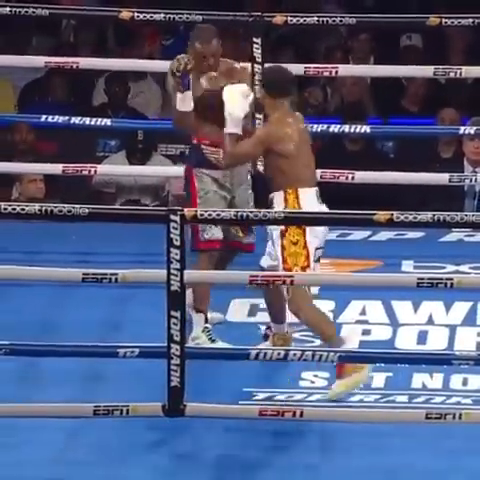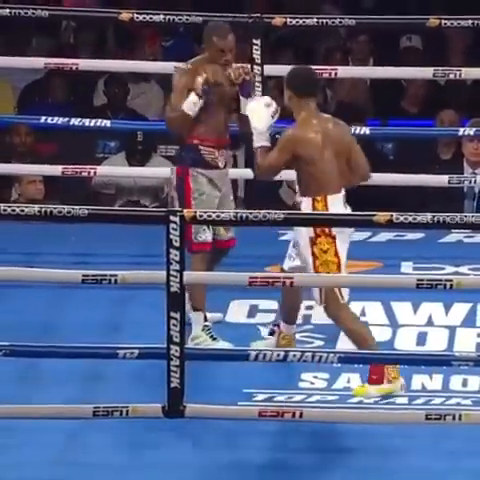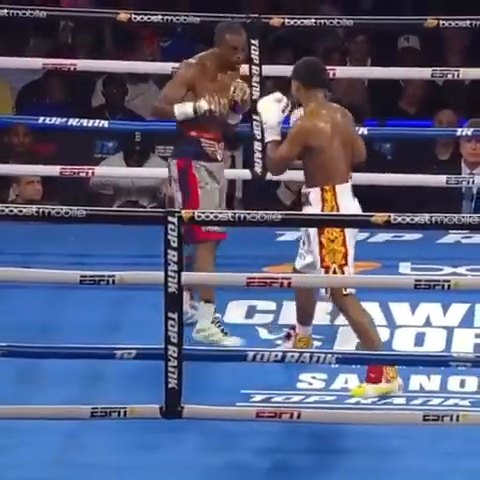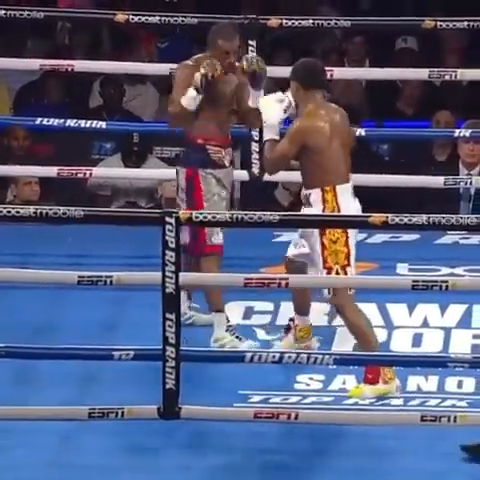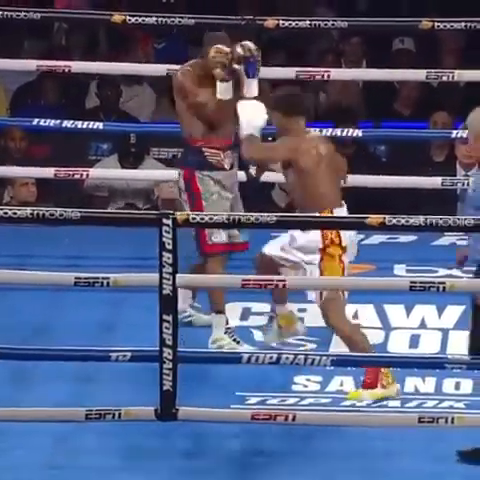
dt=0.2s
person 1, frame 1
left shoulder: (273, 130)
right shoulder: (296, 122)
left elbow: (230, 160)
left wrist: (233, 119)
left hip: (297, 213)
right hip: (296, 209)
left knee: (297, 298)
left ankle: (350, 360)
right ankle: (280, 337)
person 1, frame 2
left shoulder: (295, 135)
right shoulder: (337, 126)
left elbow: (263, 171)
right elbow: (362, 173)
left wrist: (260, 131)
left hip: (323, 220)
right hip: (321, 214)
left knee: (335, 304)
right knee: (291, 275)
left ankle: (386, 371)
right ankle: (284, 336)
person 1, frame 3
left shoulder: (306, 125)
right shoulder: (341, 114)
left elbow: (275, 166)
right elbow: (359, 154)
left wrist: (271, 126)
left hip: (330, 209)
right hip: (323, 206)
left knee: (342, 295)
right knee: (303, 273)
left ankle: (384, 371)
right ankle: (301, 338)
person 1, frame 4
left shoulder: (304, 125)
right shoulder: (336, 114)
left elbow: (271, 165)
left wrist: (271, 125)
left hip: (331, 210)
right hip: (321, 207)
left knee: (340, 297)
right knee: (295, 262)
left ankle: (382, 372)
right ankle: (301, 331)
person 1, frame 5
left shoulder: (292, 146)
right shoulder: (320, 143)
left elbow: (252, 154)
right elbow: (341, 170)
left wrist: (249, 125)
left hip: (329, 234)
right hip: (311, 229)
left knee: (332, 312)
right knee: (266, 260)
left ankle: (380, 376)
right ankle: (285, 317)
person 2, frame 1
left shoulder: (238, 72)
right shoulder: (180, 78)
right elbow: (184, 126)
left wrist: (223, 92)
right wrist: (183, 86)
left hip: (236, 162)
right hip: (203, 165)
left knee: (237, 240)
right knee: (209, 245)
left ankle: (194, 297)
right ankle: (200, 330)
person 2, frame 2
left shoulder: (235, 73)
right shoulder: (187, 75)
right elbow: (174, 125)
left wrist: (245, 90)
right wrist: (199, 93)
left hip: (221, 162)
right hip: (194, 164)
left knee: (221, 242)
right knee: (201, 244)
left ankle: (189, 300)
right ankle: (199, 330)
person 2, frame 3
left shoulder: (234, 75)
right shoulder: (192, 69)
right elbow: (159, 108)
left wrist: (239, 106)
right wrist: (197, 107)
left hip: (216, 156)
right hip: (191, 156)
left knee: (210, 235)
right knee: (205, 236)
right ankle: (206, 322)
person 2, frame 4
left shoulder: (236, 74)
right shoulder: (188, 70)
left elbow: (253, 121)
right elbow: (174, 119)
left wrist: (255, 82)
right wrist: (199, 86)
left hip: (222, 161)
right hip: (198, 164)
left knee: (198, 242)
right knee: (209, 245)
right ankle: (222, 331)
person 2, frame 5
left shoulder: (234, 73)
right shoulder: (186, 76)
right elbow: (216, 117)
left wrist: (251, 70)
right wrist: (221, 76)
left hip: (227, 164)
right hip: (199, 166)
left knee: (229, 243)
right knee: (215, 246)
left ankle: (182, 304)
right ankle: (221, 332)
